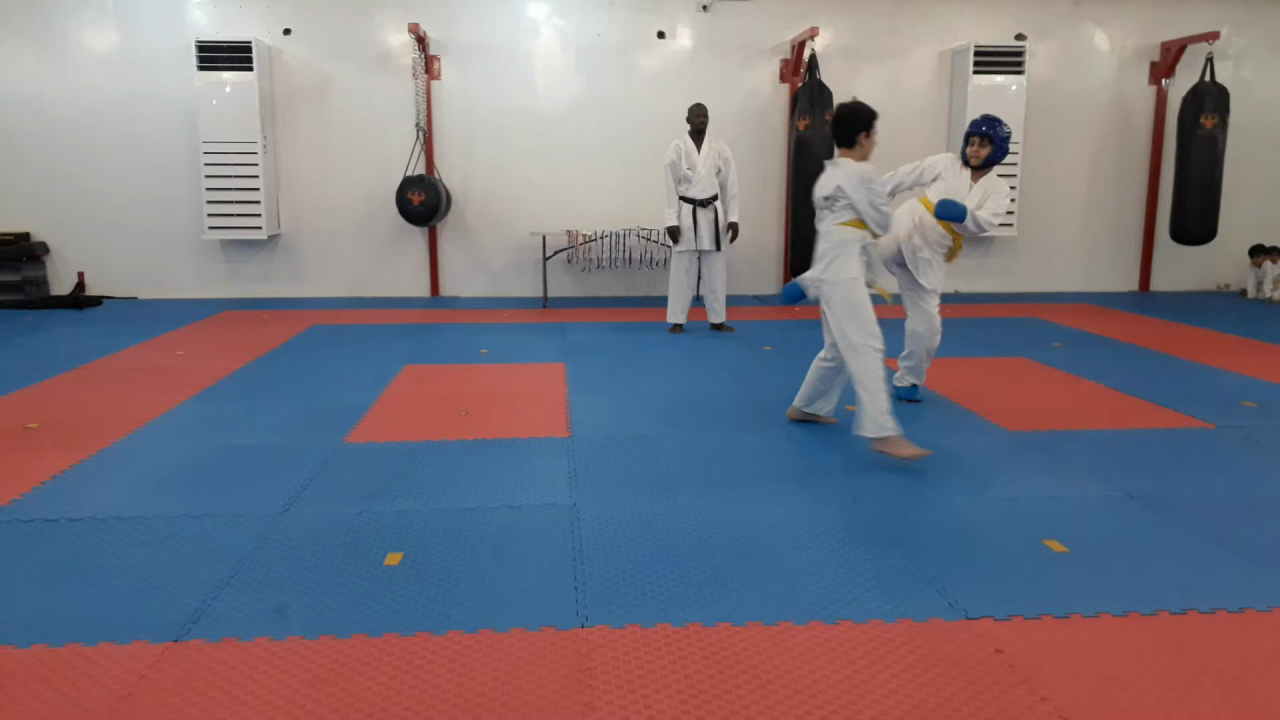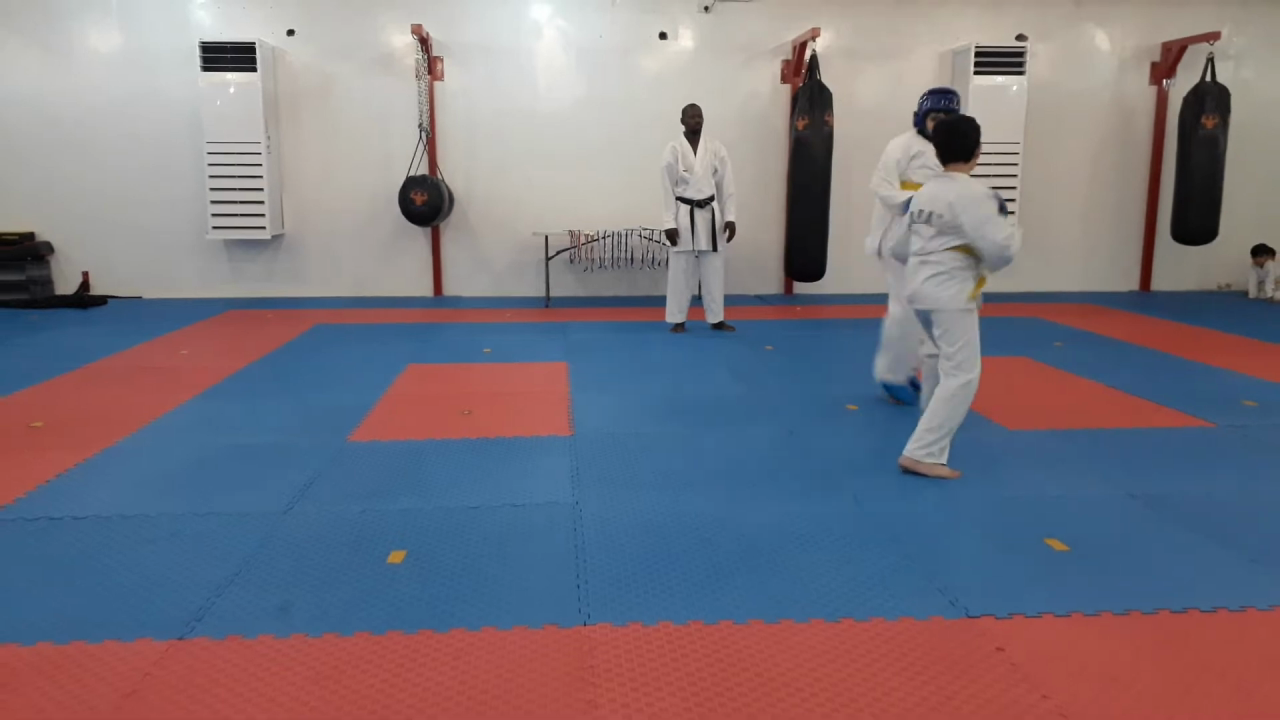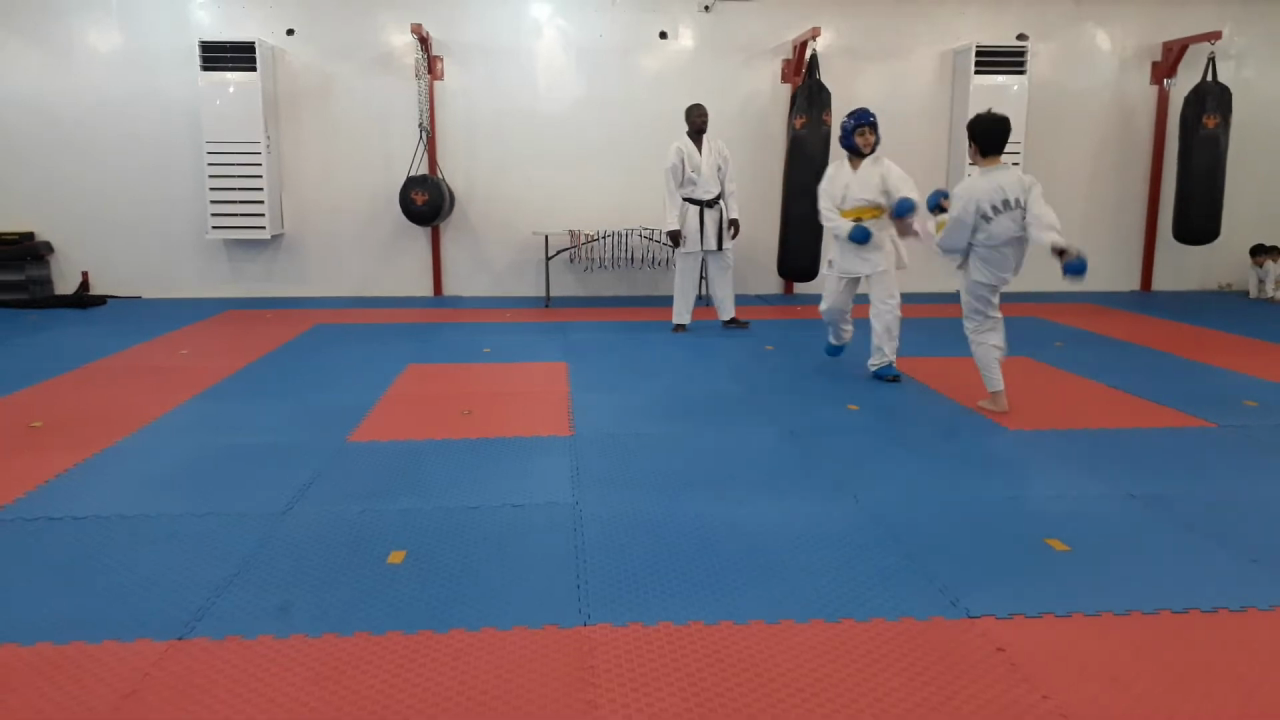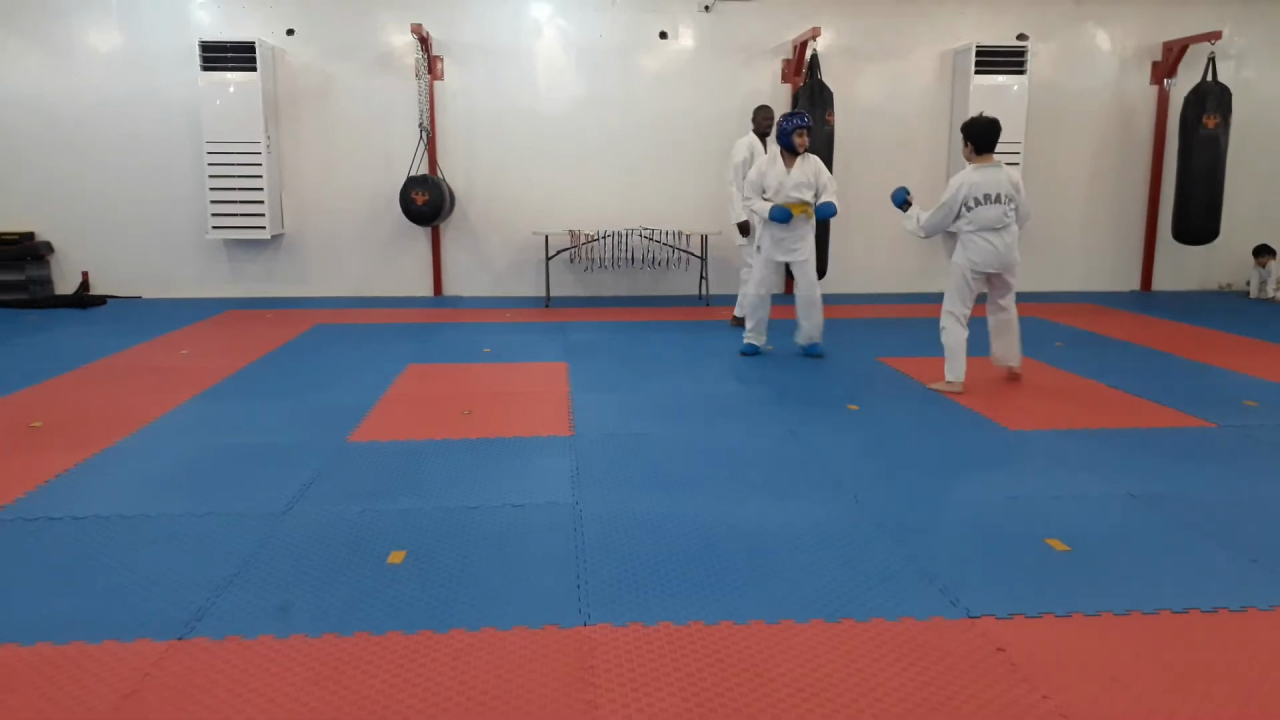
dt=0.7s
person 1, frame 1
left shoulder: (826, 179)
right shoulder: (859, 173)
right elbow: (880, 222)
left hip: (833, 270)
right hip: (842, 271)
left knee: (837, 347)
right knee: (865, 346)
left ankle: (807, 406)
right ankle: (883, 432)
person 1, frame 2
left shoulder: (923, 192)
right shoulder: (976, 194)
left elbow: (902, 248)
right elbow: (999, 252)
right wrist: (1005, 224)
left hip: (918, 286)
right hip: (950, 290)
left knee: (938, 351)
right knee: (960, 374)
left ankle: (932, 411)
right ankle: (922, 454)
person 1, frame 3
left shoulder: (967, 190)
right shoulder: (1024, 181)
left elbow: (952, 244)
right elbow: (1042, 219)
left wrist: (947, 215)
right wrist: (1061, 248)
left hip: (984, 269)
right hip: (1009, 259)
left knee: (980, 327)
left ankle: (997, 395)
person 1, frame 4
left shoulder: (961, 182)
right shoulder: (1012, 178)
left elbow: (933, 224)
right elbow: (1022, 218)
left wrist: (909, 209)
left hip: (971, 256)
right hip: (1004, 255)
left knee: (954, 314)
right knee: (1003, 306)
left ankle: (954, 379)
right ankle: (1011, 362)
person 2, frame 1
left shoulder: (998, 191)
right shoulder: (945, 163)
left elbow: (982, 222)
right elbow: (903, 177)
left wrist: (963, 214)
left hip: (929, 254)
right hip: (907, 230)
left knee: (925, 324)
left ankle: (908, 380)
person 2, frame 2
right shoulder: (904, 145)
right elbow: (883, 185)
right wrist: (908, 202)
right hip: (901, 229)
right knee: (907, 304)
left ankle: (902, 371)
right ankle: (892, 375)
person 2, frame 3
left shoulder: (885, 168)
right shoulder: (835, 170)
left elbow: (905, 192)
right elbow: (826, 212)
left wrist: (908, 205)
right wrist: (847, 230)
left hip: (878, 245)
right hip: (844, 246)
left knee: (886, 305)
right knee: (832, 305)
left ankle: (884, 363)
right ankle: (838, 337)
person 2, frame 4
left shoulder: (814, 163)
right shoulder: (766, 163)
left elbow: (828, 192)
right elbow: (750, 196)
left wrist: (827, 206)
right wrist: (768, 212)
left hip: (801, 233)
right hip: (772, 233)
left knee: (807, 286)
right knee: (759, 287)
left ankle: (810, 338)
right ankle: (754, 338)
person 3, frame 1
left shoulder: (720, 148)
right shoulder: (677, 148)
left elbow: (729, 185)
right elbow: (671, 187)
left wrist: (733, 218)
right wrist: (671, 220)
left hip: (713, 214)
right hip: (687, 214)
left knee: (716, 269)
right knee: (682, 269)
left ankle: (717, 319)
right ankle: (677, 320)
person 3, frame 2
left shoulder: (716, 148)
right shoulder: (673, 150)
left elbow: (726, 185)
right elbow: (667, 188)
left wrist: (730, 217)
right wrist: (669, 223)
left hip: (710, 214)
right hip: (684, 214)
left knee: (714, 269)
right knee: (681, 270)
left ankle: (716, 318)
right ankle: (678, 320)
person 3, frame 3
left shoulder: (718, 147)
right shoulder: (678, 149)
left elbow: (728, 183)
right elbow: (672, 190)
left wrist: (733, 215)
right wrist: (672, 225)
left hip: (716, 212)
right hip: (691, 214)
left knee: (723, 266)
right knee: (687, 270)
left ankle: (727, 315)
right ankle: (681, 320)
person 3, frame 4
left shoulder: (771, 149)
right shoulder: (744, 145)
right elbow: (735, 184)
right wrist: (740, 217)
right hip: (750, 212)
right knee: (753, 264)
left ankle: (743, 314)
right ankle: (740, 314)
